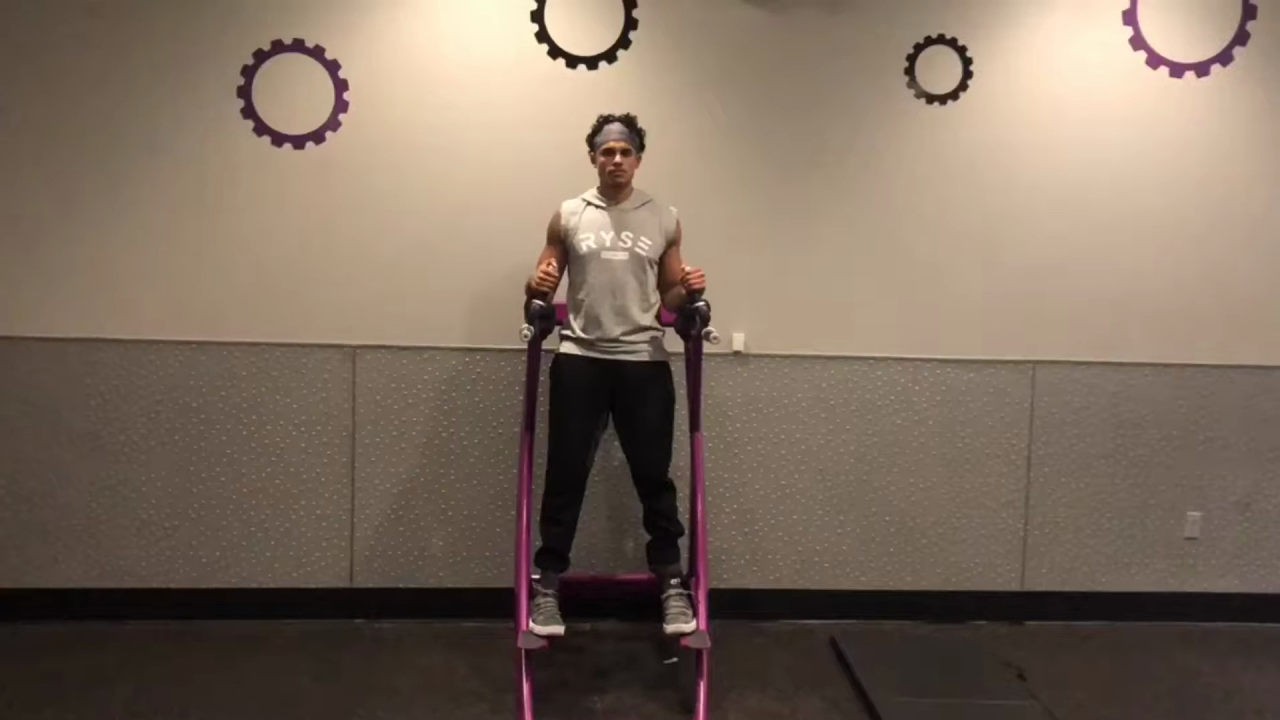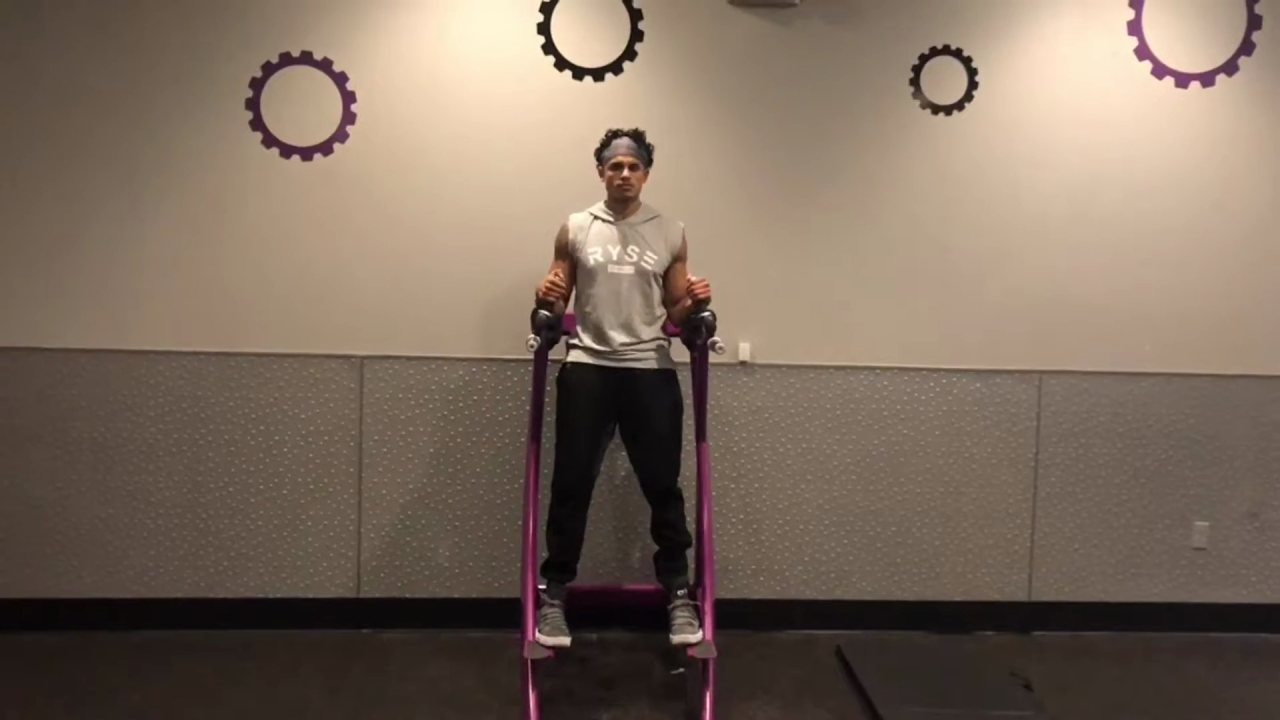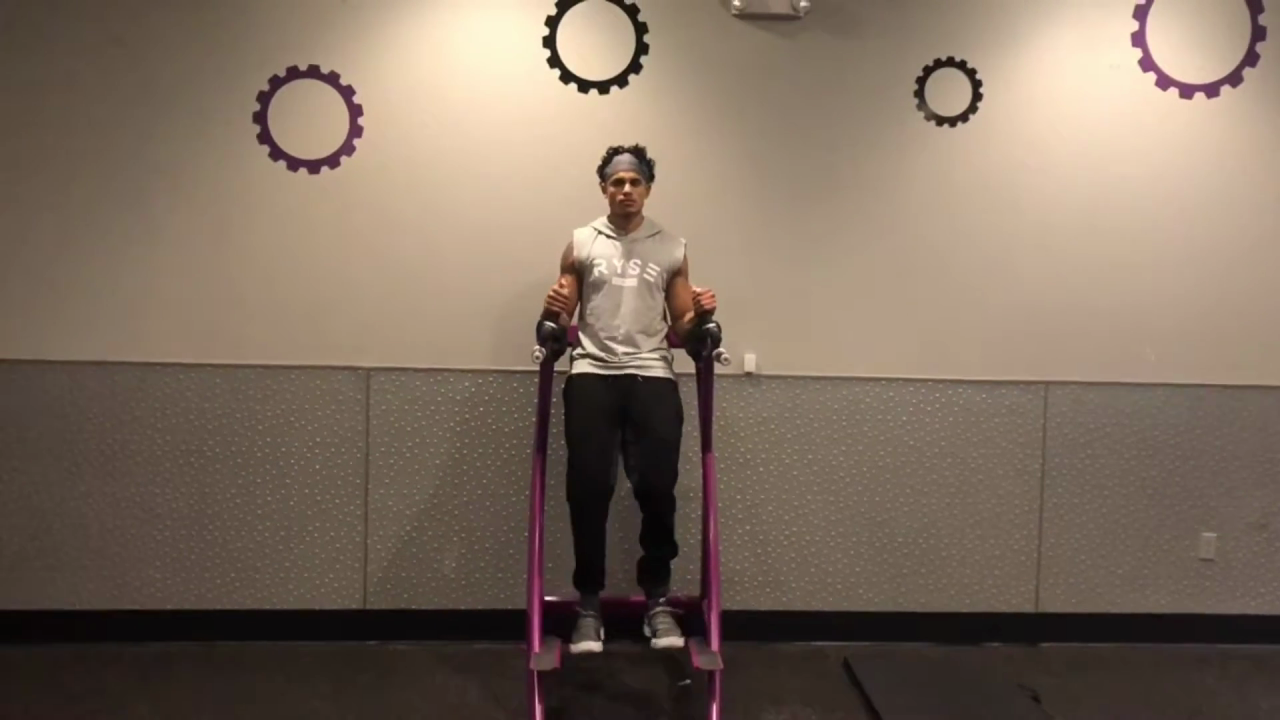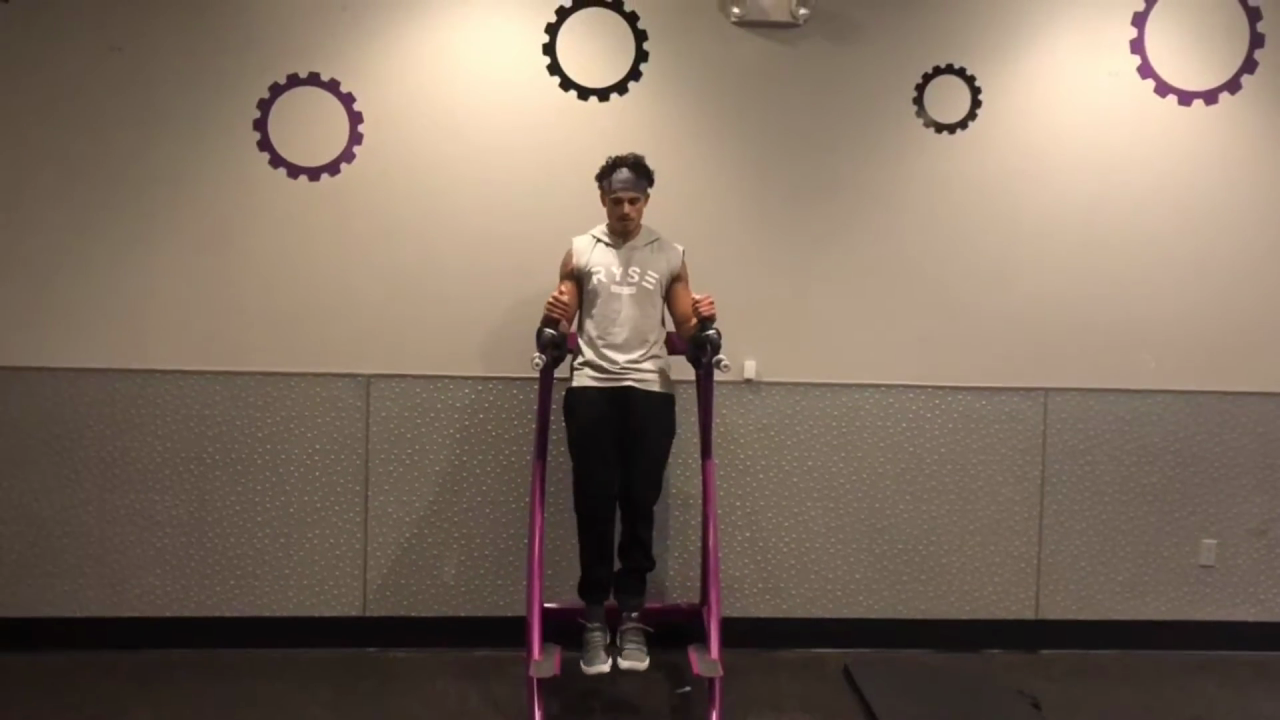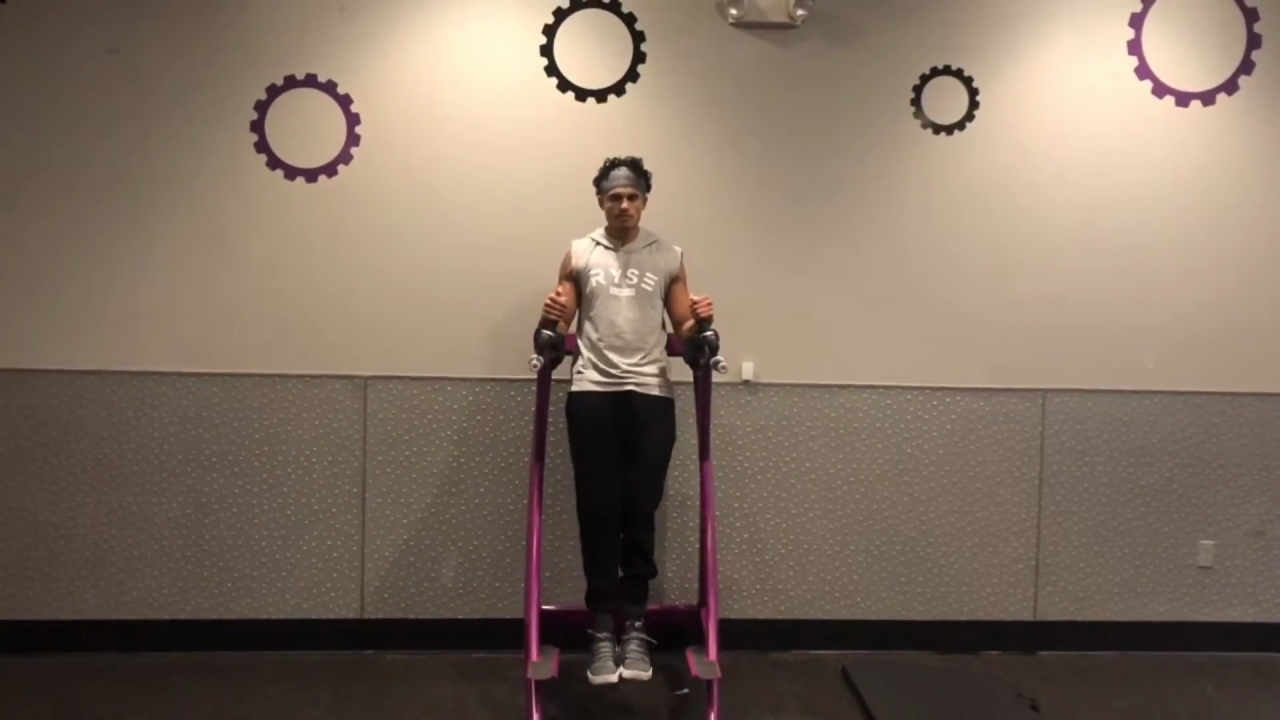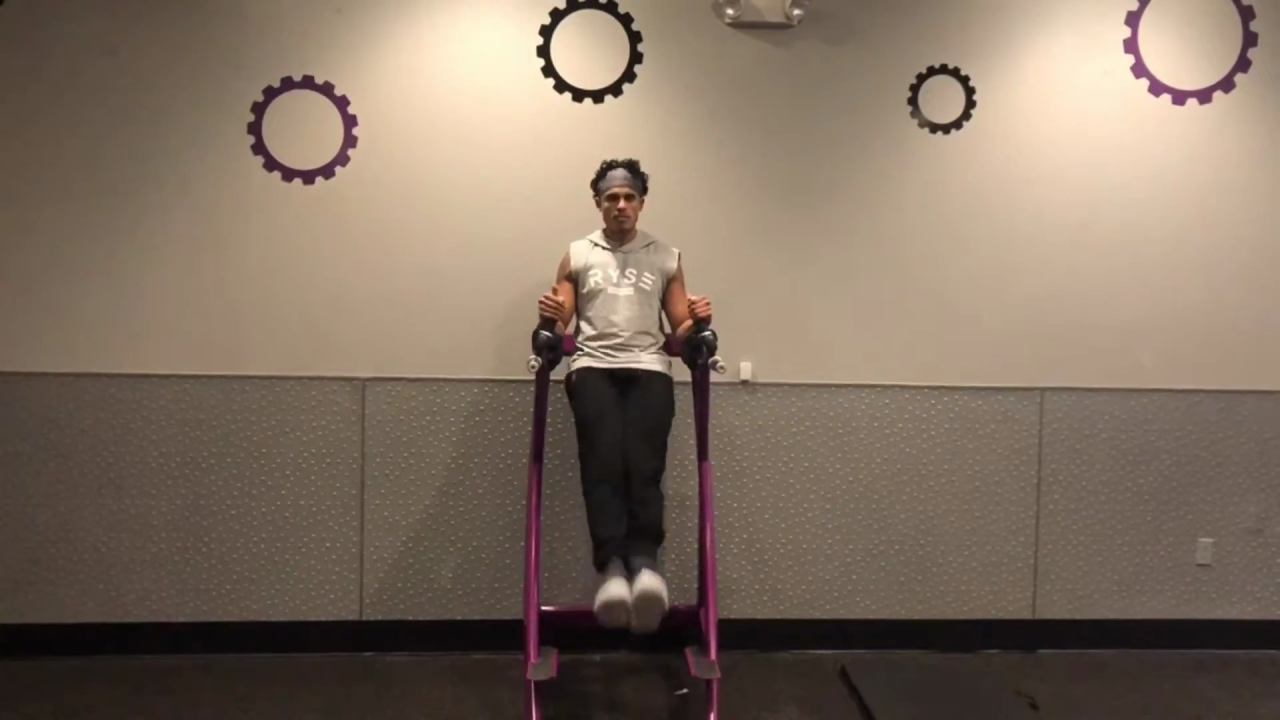
dt=0.4s
person 1, frame 1
left shoulder: (664, 220)
right shoulder: (568, 216)
left elbow: (671, 298)
right elbow: (544, 284)
left wrist: (690, 289)
right wrist: (537, 286)
left hip: (643, 362)
right hip: (580, 359)
left knee: (654, 476)
right knee: (565, 474)
left ankle: (672, 584)
right ankle: (547, 585)
person 1, frame 2
left shoulder: (671, 233)
right shoulder: (575, 229)
left elbow: (675, 310)
right elbow: (557, 300)
left wrist: (696, 301)
right wrist: (545, 295)
left hip: (650, 370)
right hip: (587, 367)
left knee: (662, 485)
right knee: (571, 483)
left ankle: (679, 594)
right ankle: (553, 595)
person 1, frame 3
left shoulder: (672, 249)
right shoulder: (581, 244)
left elbow: (679, 326)
right elbow: (561, 321)
left wrist: (700, 314)
right wrist: (553, 311)
left hip: (652, 376)
right hip: (592, 376)
left knee: (657, 488)
right knee: (588, 489)
left ankle: (658, 600)
right ankle: (588, 605)
person 1, frame 4
left shoulder: (670, 255)
right shoulder: (580, 251)
left elbow: (684, 330)
right elbow: (561, 327)
left wrist: (703, 319)
right wrist: (552, 318)
left hip: (649, 390)
right hip: (591, 389)
left knee: (638, 504)
right knee: (594, 504)
left ankle: (631, 616)
right ankle: (595, 618)
person 1, frame 5
left shoulder: (669, 257)
right shoulder: (579, 255)
left elbow: (683, 332)
right elbow: (559, 330)
left wrist: (701, 321)
right wrist: (550, 320)
left hip: (651, 393)
right hip: (592, 392)
left knee: (640, 510)
right knee: (597, 511)
left ankle: (634, 626)
right ankle: (602, 628)
person 1, frame 6
left shoulder: (666, 257)
right shoulder: (577, 255)
left elbow: (680, 331)
right elbow: (559, 327)
left wrist: (698, 322)
right wrist: (549, 319)
left hip: (648, 369)
right hip: (593, 368)
left knee: (643, 463)
right knee: (602, 460)
left ankle: (643, 566)
right ankle: (612, 569)
